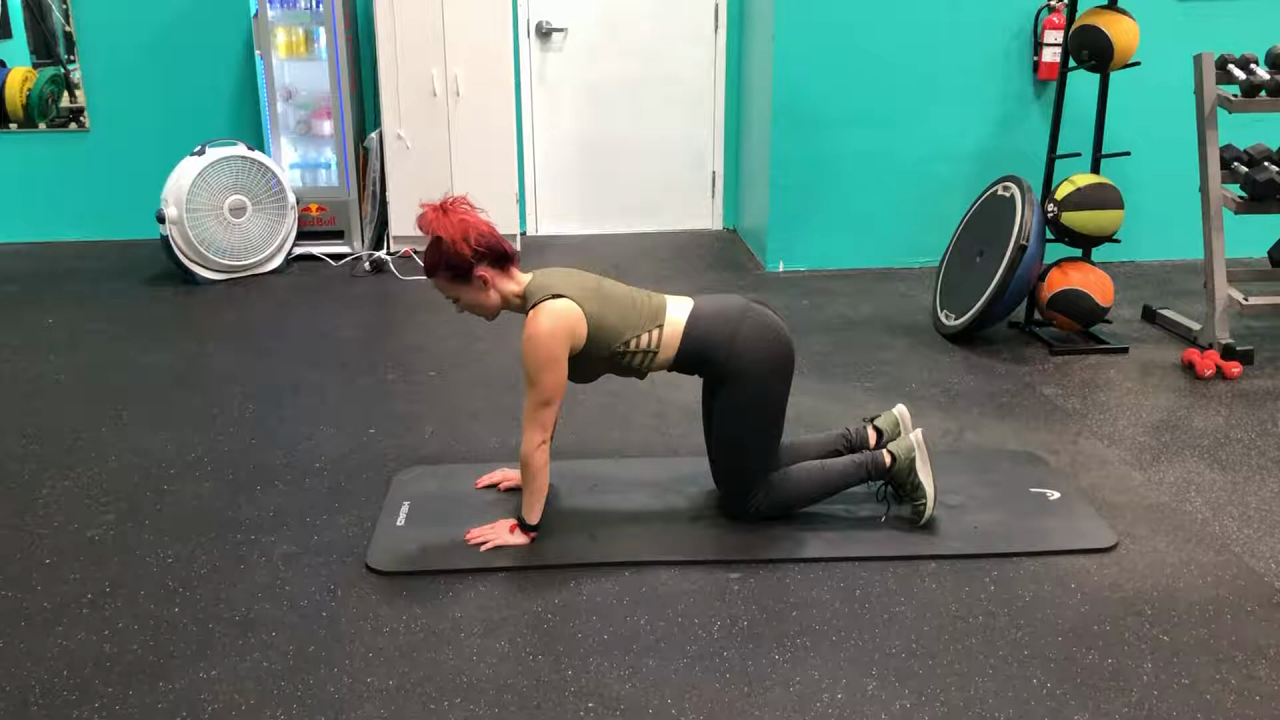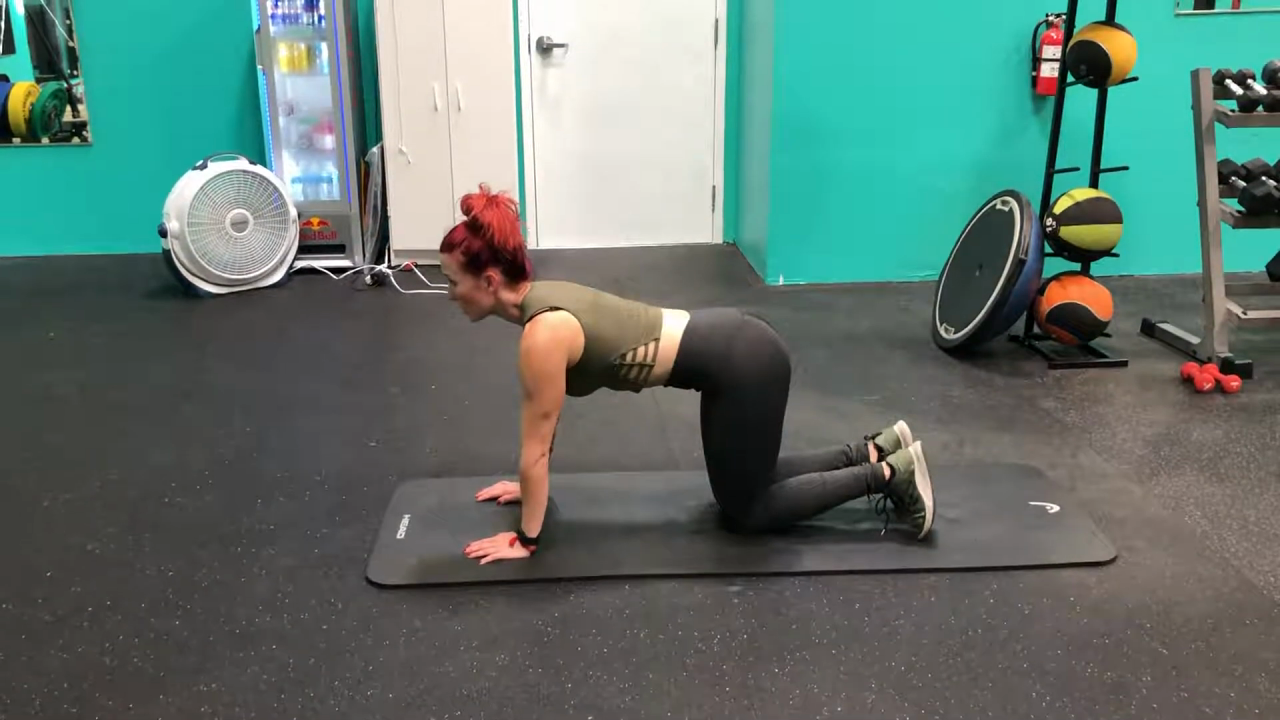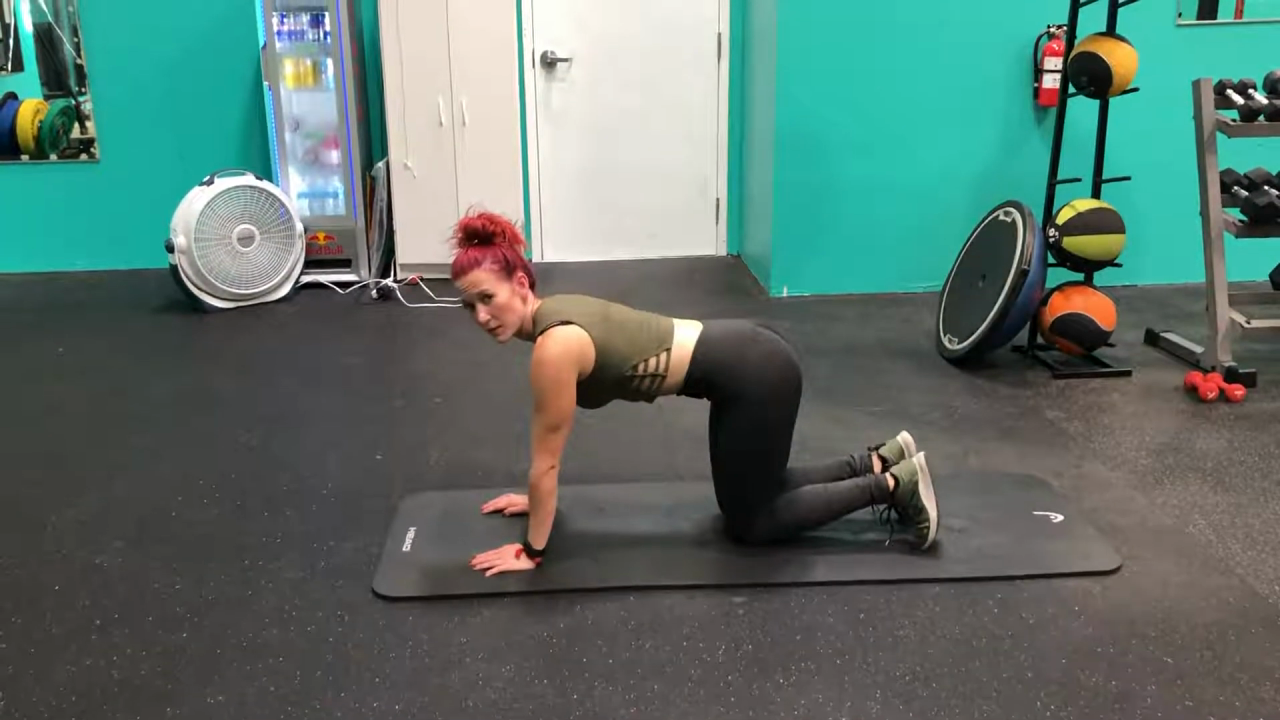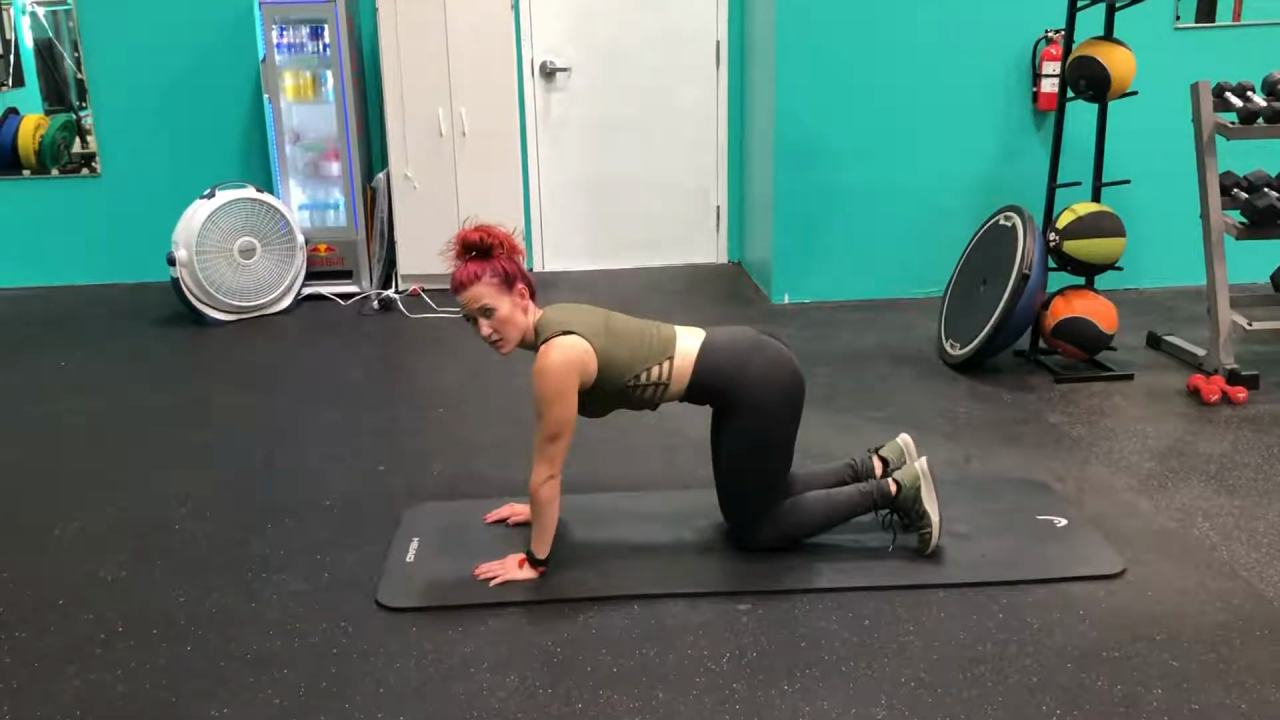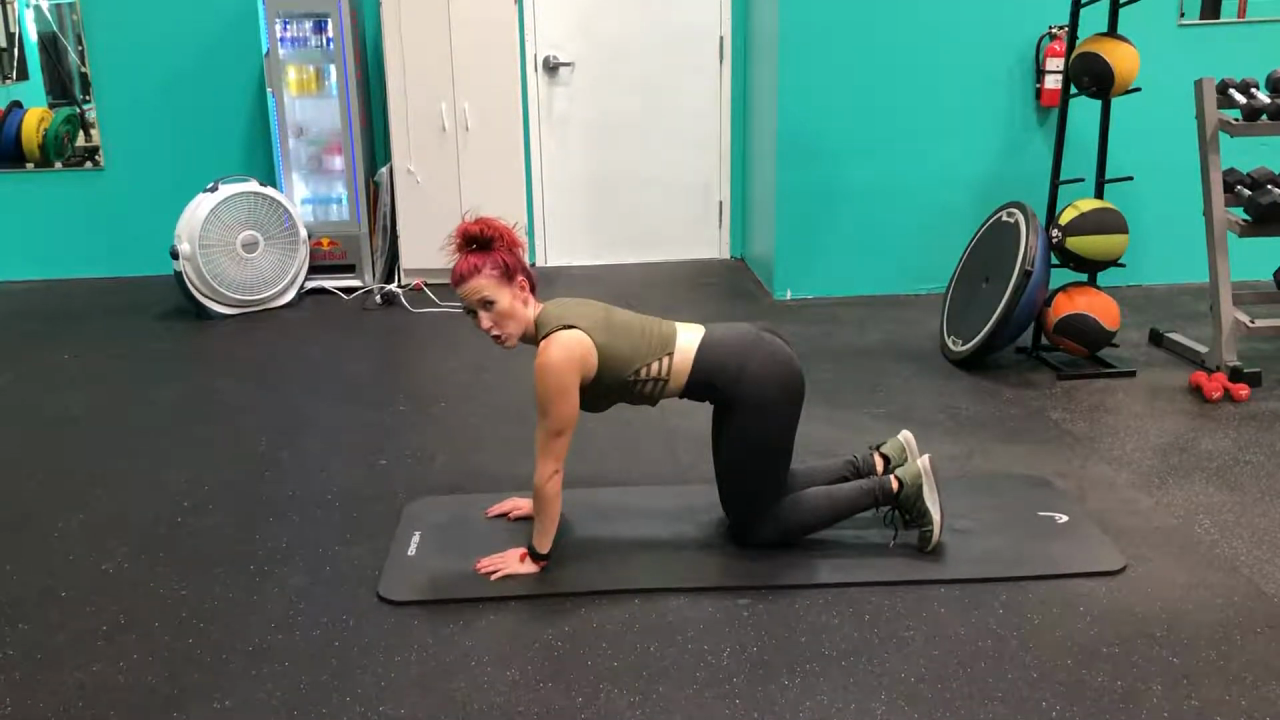
dt=1s
person 1, frame 1
left shoulder: (545, 322)
right shoulder: (542, 285)
left elbow: (538, 433)
right elbow: (542, 422)
left wrist: (526, 525)
right wrist: (530, 473)
left hip: (747, 351)
right hip: (735, 329)
left knee: (745, 500)
right knee: (744, 468)
left ankle: (889, 459)
right ankle: (874, 434)
person 1, frame 2
left shoulder: (542, 334)
right shoulder: (540, 299)
left elbow: (537, 445)
right elbow: (543, 430)
left wrist: (525, 539)
right wrist: (529, 485)
left hip: (744, 364)
right hip: (732, 343)
left knee: (746, 512)
right knee: (744, 482)
left ankle: (888, 474)
right ankle: (875, 450)
person 1, frame 3
left shoulder: (555, 346)
right shoulder: (550, 315)
left elbow: (547, 458)
left wrist: (532, 551)
right wrist: (538, 497)
left hip: (755, 374)
right hip: (741, 354)
left knee: (749, 523)
right knee: (750, 492)
left ankle: (892, 484)
right ankle: (879, 460)
person 1, frame 4
left shoulder: (557, 356)
right shoulder: (552, 323)
left elbow: (547, 468)
left wrist: (535, 561)
right wrist: (538, 506)
left hip: (758, 381)
right hip: (743, 362)
left knee: (753, 529)
right knee: (753, 496)
left ankle: (894, 488)
right ankle: (879, 464)
person 1, frame 5
left shoulder: (557, 351)
right shoulder: (553, 318)
left elbow: (550, 463)
left wrist: (537, 555)
right wrist: (541, 501)
left hip: (757, 377)
right hip: (742, 357)
left knee: (753, 527)
right knee: (753, 494)
left ankle: (896, 486)
right ankle: (880, 461)
